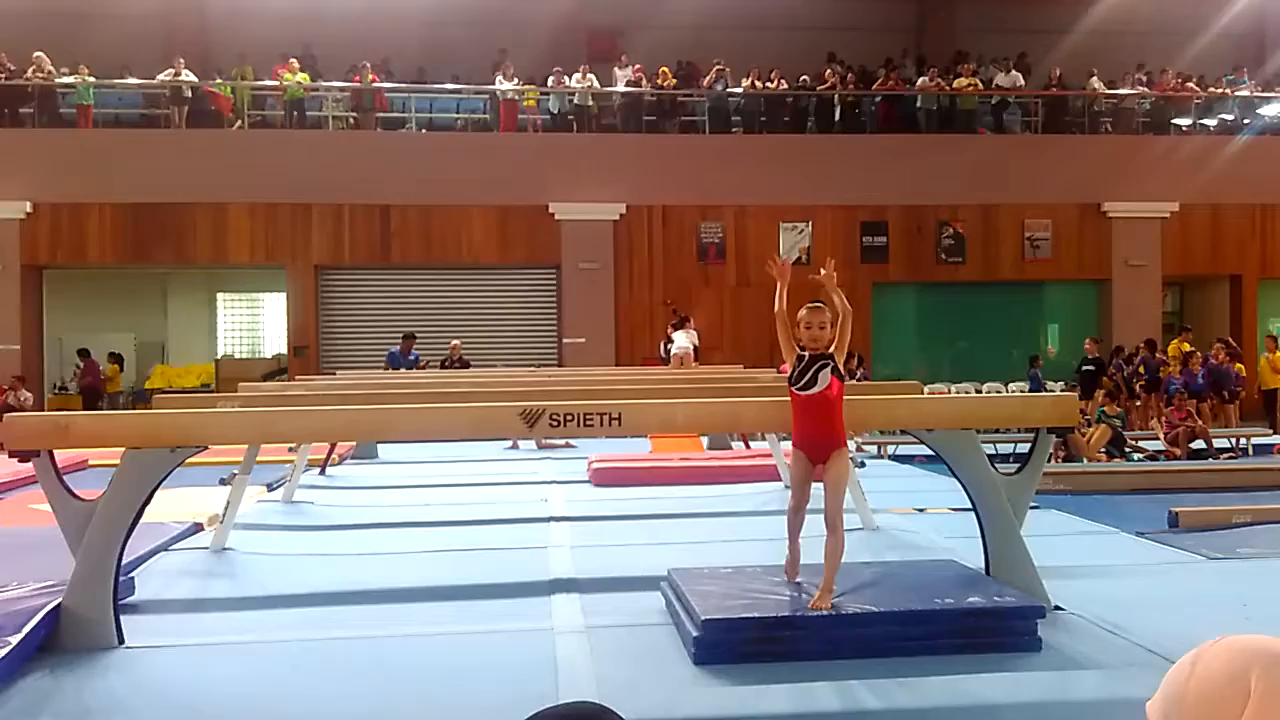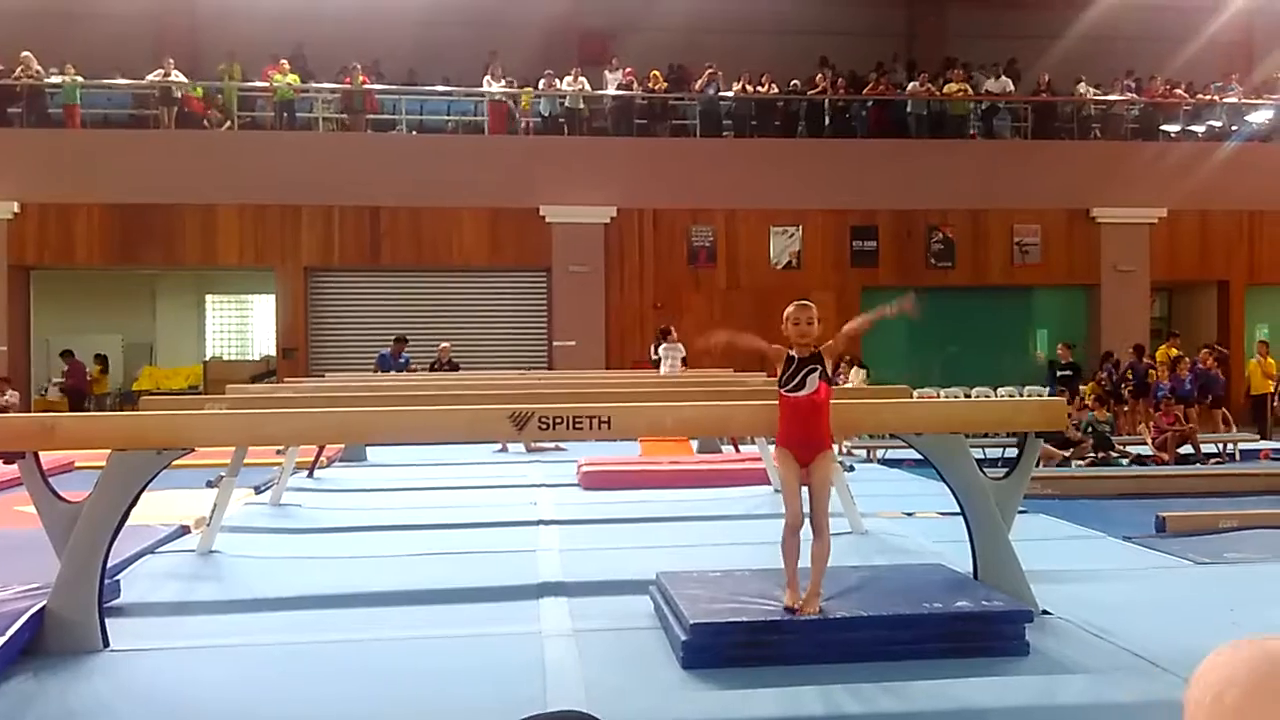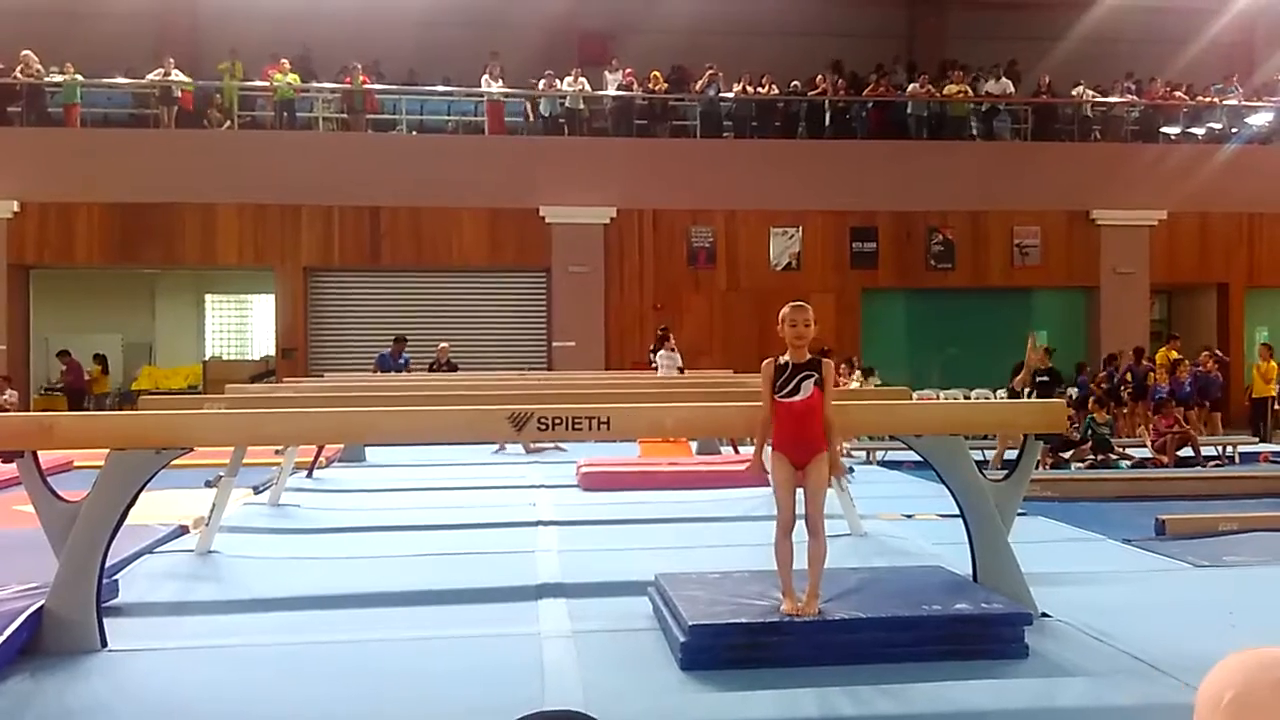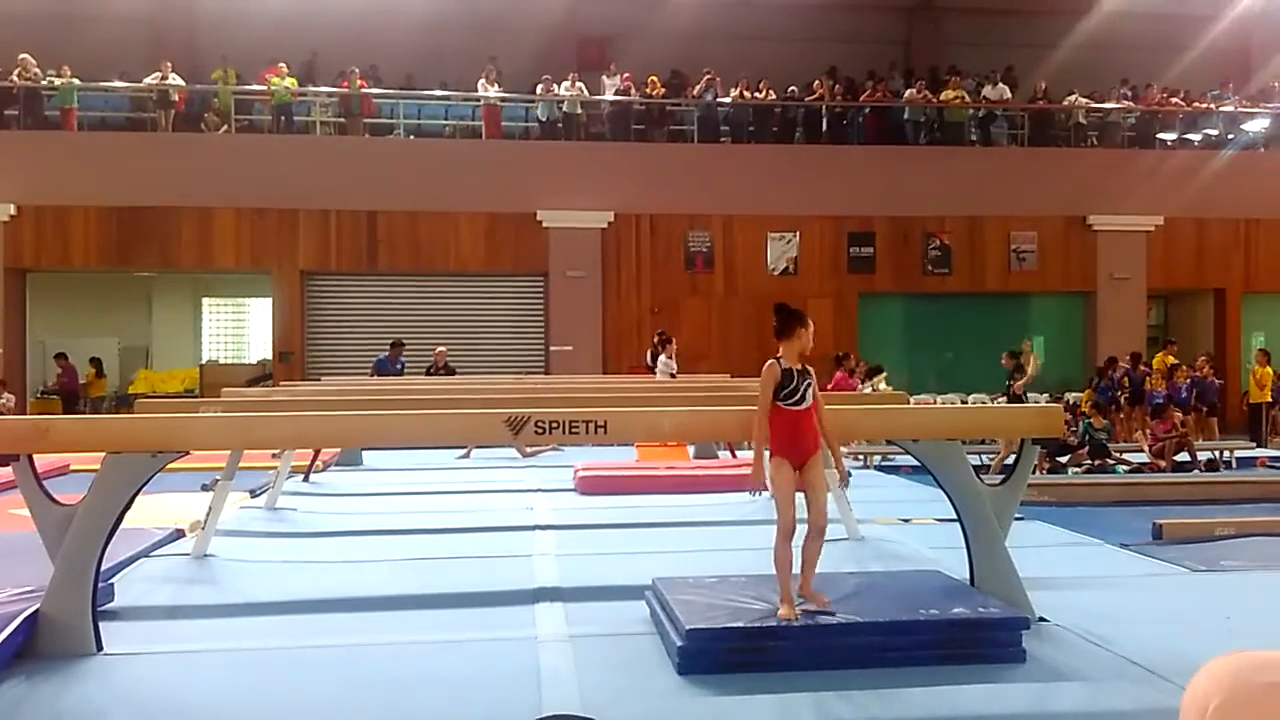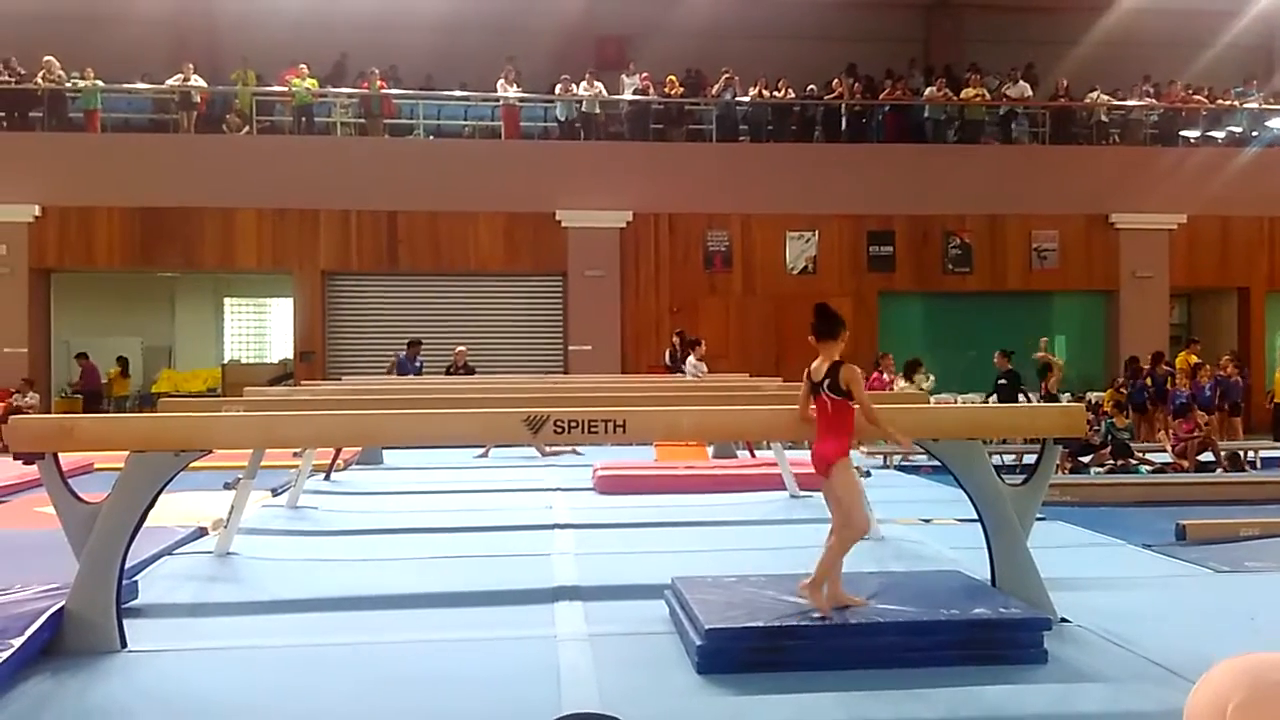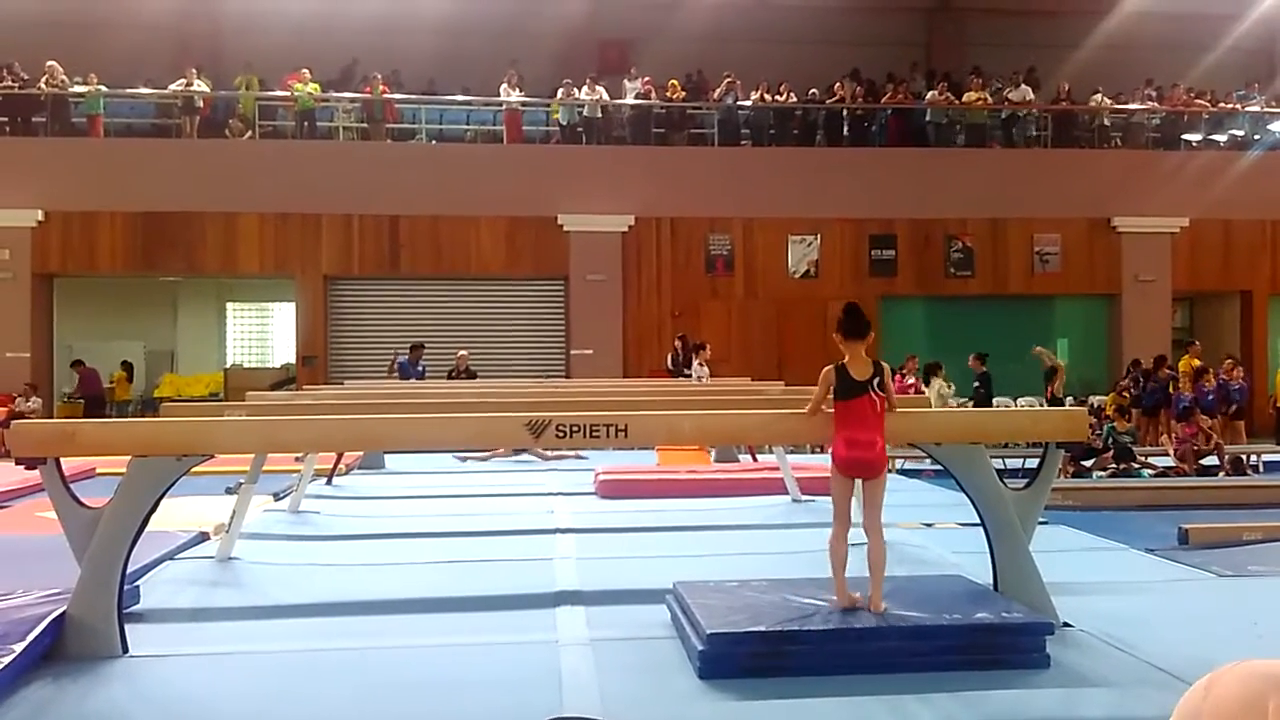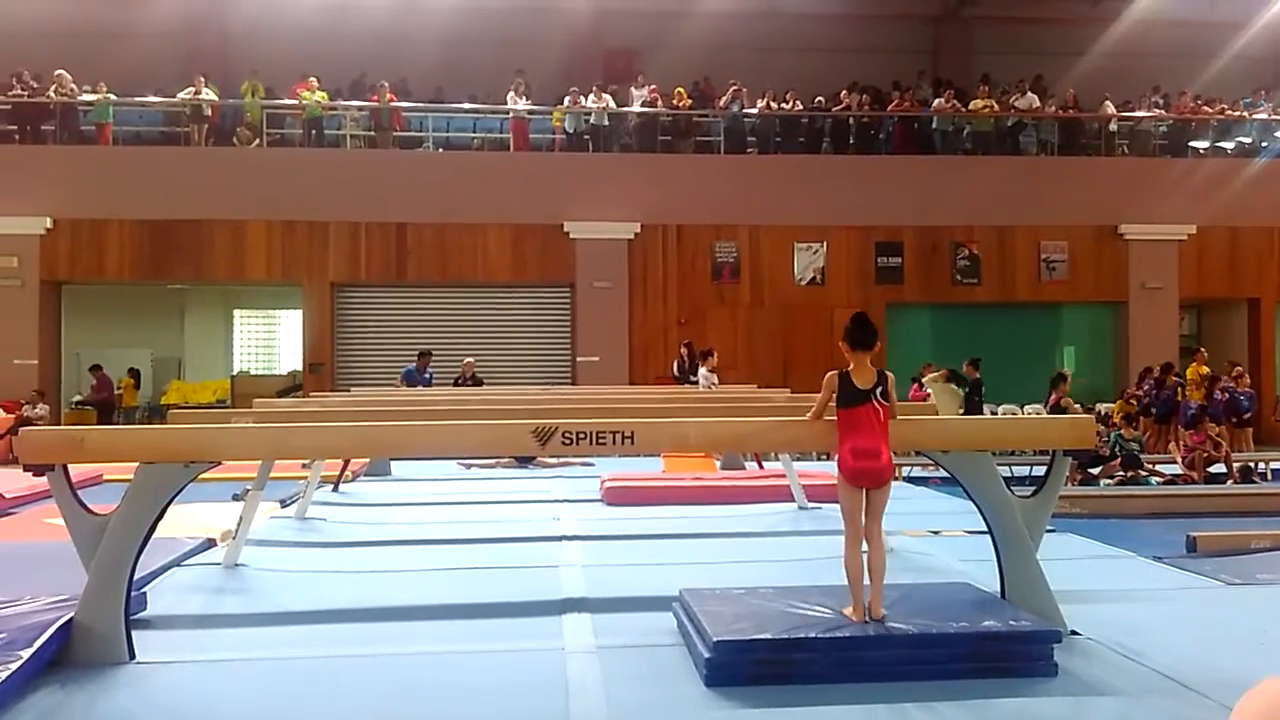
dt=0.5s
person 1, frame 1
left shoulder: (835, 358)
right shoulder: (793, 358)
left elbow: (847, 315)
right elbow: (779, 316)
left wrist: (831, 287)
right wrist: (782, 284)
left hip: (835, 448)
right hip: (802, 447)
left knee: (833, 516)
right knee: (797, 505)
left ankle: (826, 588)
right ankle: (793, 552)
person 1, frame 2
left shoulder: (826, 356)
right shoulder: (780, 358)
left elbow: (851, 329)
right elbow: (757, 343)
left wrist: (887, 311)
right wrist: (726, 336)
left hip: (821, 449)
right hip: (788, 448)
left knee: (820, 522)
right knee: (793, 517)
left ankle: (814, 592)
right ankle: (791, 586)
person 1, frame 3
left shoulder: (824, 367)
right shoulder: (771, 367)
left elbow: (827, 415)
right elbow: (767, 415)
left wrist: (836, 457)
right wrist: (757, 455)
left hip: (816, 452)
right hip: (782, 453)
left knee: (815, 523)
right knee: (785, 522)
left ankle: (813, 594)
right ankle: (787, 593)
person 1, frame 4
left shoulder: (809, 372)
right shoulder: (773, 369)
left elbow: (820, 419)
right elbow: (761, 418)
left wrist: (838, 459)
right wrist: (757, 464)
left hip: (811, 454)
right hip: (781, 456)
left knee: (819, 522)
right knee: (786, 527)
left ankle: (807, 586)
right ankle: (785, 598)
person 1, frame 5
left shoulder: (810, 371)
right shoulder: (849, 371)
right elbow: (870, 414)
right wrist: (898, 437)
left hip: (821, 452)
right hip: (836, 455)
left knee: (841, 523)
right knee: (859, 524)
left ankle: (835, 591)
right ankle: (815, 583)
person 1, frame 6
left shoulder: (831, 373)
right shoulder: (883, 370)
left elbow: (812, 411)
right elbow: (892, 407)
left wrist: (813, 406)
left hip: (844, 456)
right hip: (875, 456)
left knee: (840, 524)
right knee: (874, 526)
left ankle: (842, 592)
right ankle: (876, 598)
person 1, frame 7
left shoulder: (835, 379)
right shoulder: (887, 379)
left elbow: (816, 415)
left wrist: (812, 414)
left hip: (851, 466)
right hip: (881, 466)
left knee: (853, 537)
right knee: (875, 534)
left ankle: (858, 608)
right ankle: (876, 604)
